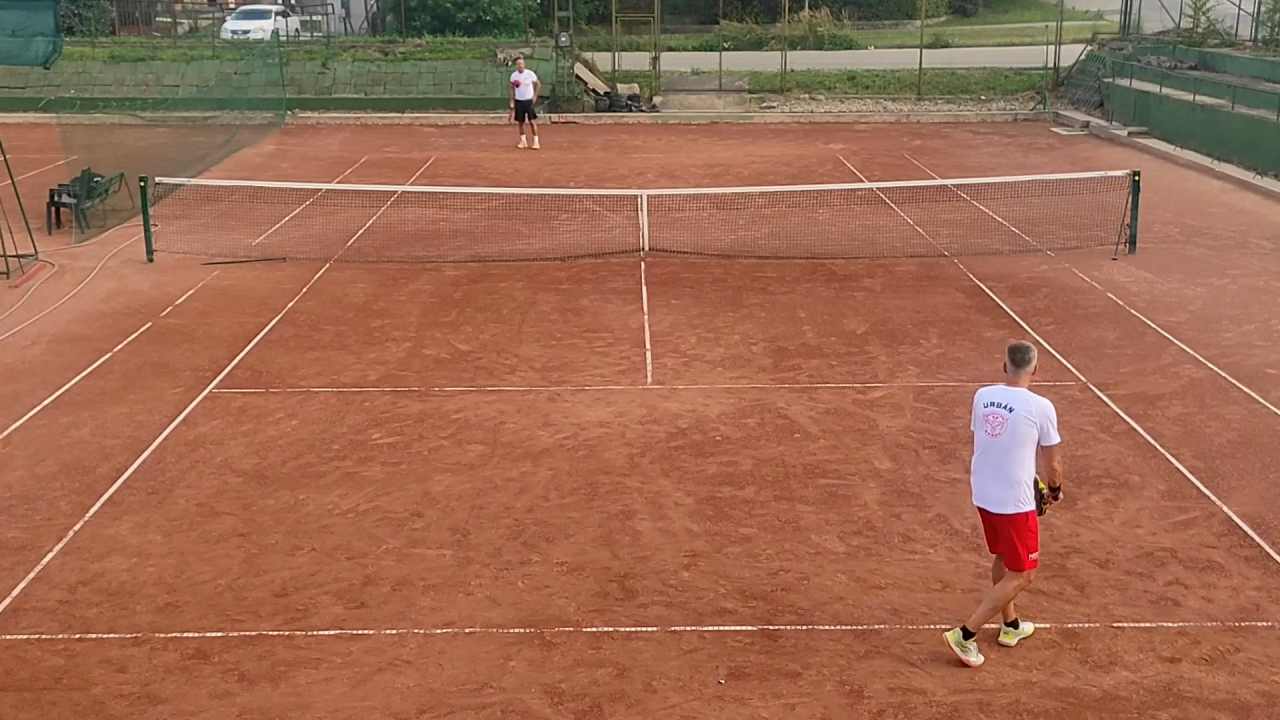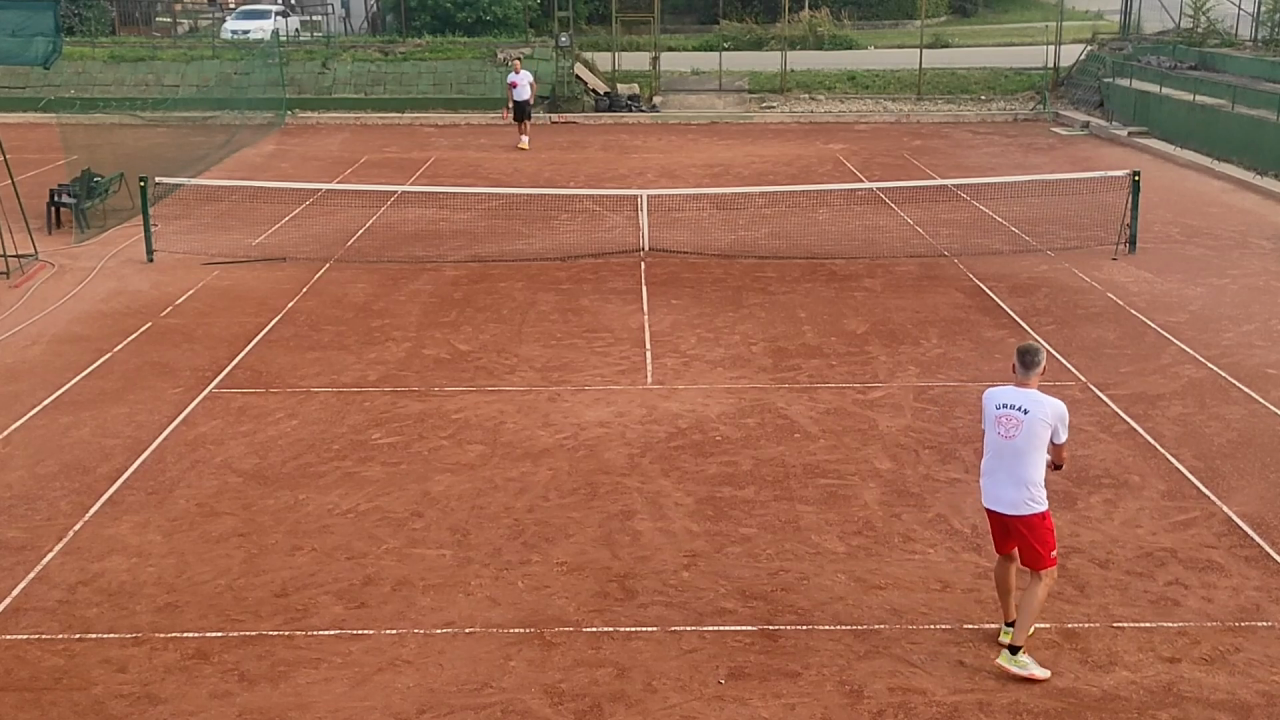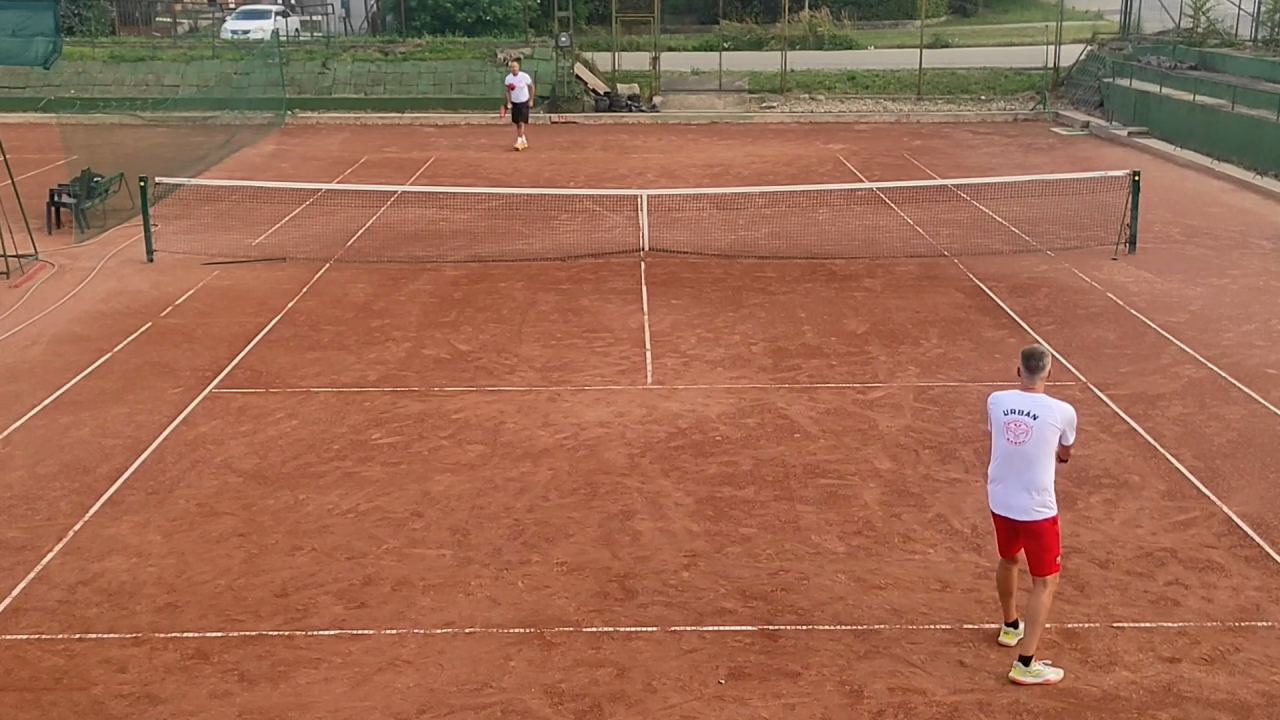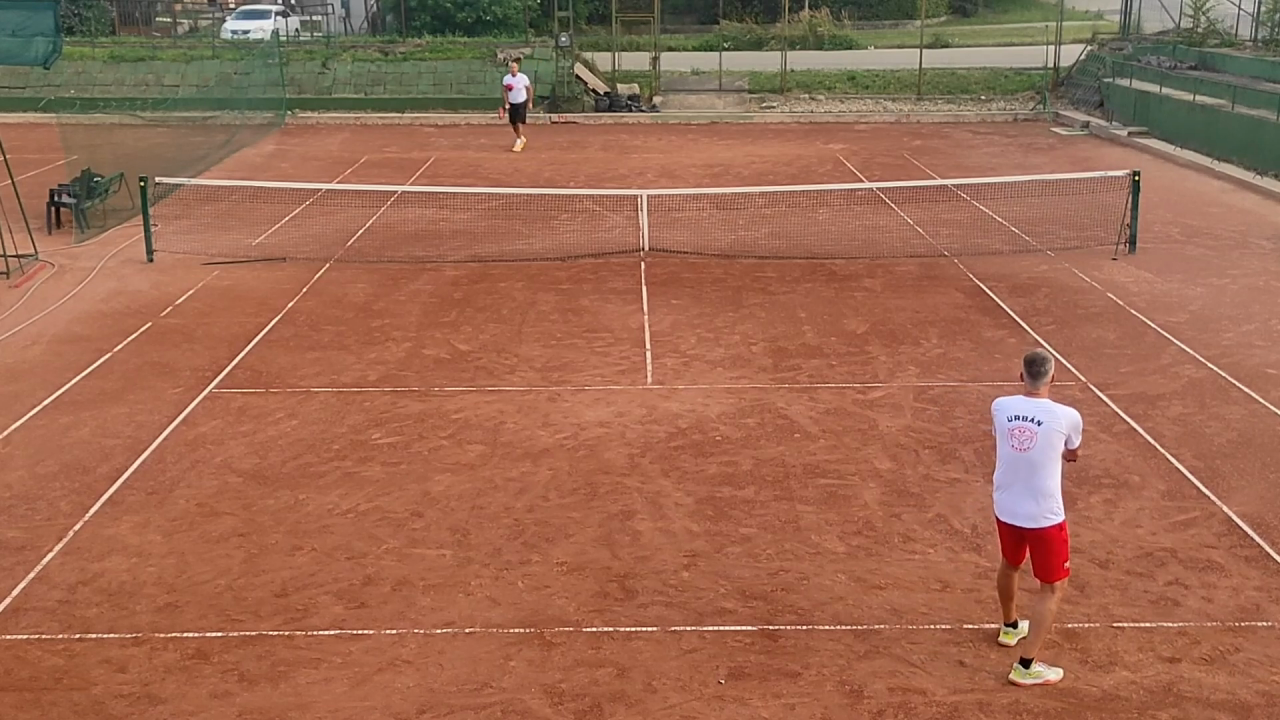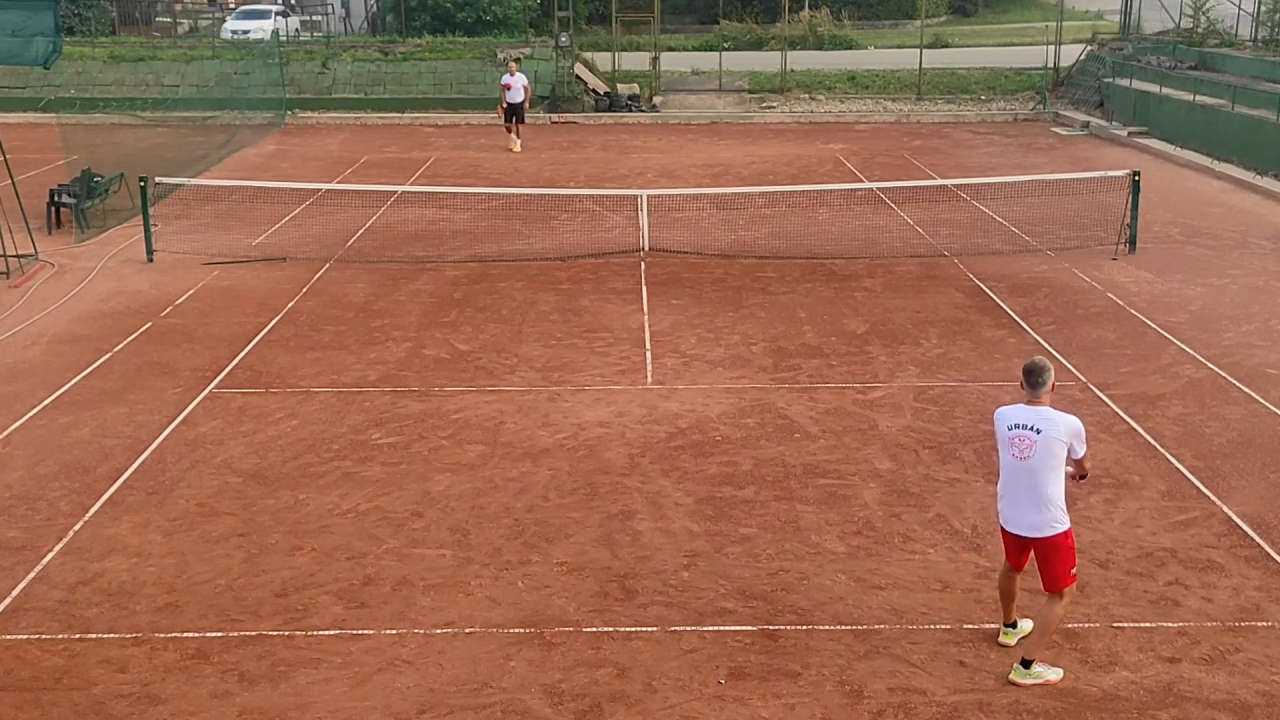
dt=0.2s
person 1, frame 1
left shoulder: (982, 397)
right shoulder: (1041, 407)
right elbow: (1053, 464)
right wrist: (1054, 489)
left hip: (983, 495)
right hip: (1015, 502)
left knee: (1004, 560)
right knee: (1021, 575)
left ankle: (1011, 625)
right ankle: (965, 633)
person 1, frame 2
left shoulder: (991, 397)
right shoulder: (1053, 408)
right elbow: (1060, 455)
left hip: (992, 497)
right hip: (1028, 504)
left knee: (1007, 557)
right knee: (1044, 575)
left ankle: (1011, 625)
right ankle: (1014, 651)
person 1, frame 3
left shoulder: (996, 401)
right shoulder: (1062, 412)
left hip: (1000, 502)
right hip: (1038, 509)
left knee: (1008, 560)
right knee: (1045, 582)
left ankle: (1011, 626)
right ankle: (1026, 663)
person 1, frame 4
left shoulder: (1000, 407)
right shoulder: (1067, 417)
left hip: (1006, 509)
right hip: (1045, 516)
left knee: (1010, 565)
right knee: (1053, 588)
left ankle: (1010, 627)
right ankle: (1026, 666)
person 1, frame 5
left shoulder: (1002, 416)
right shoulder: (1068, 424)
right elbow: (1082, 466)
right wrist: (1078, 474)
left hip: (1010, 518)
right hip: (1050, 525)
left knee: (1012, 567)
right knee: (1061, 594)
left ankle: (1010, 626)
right ankle: (1026, 666)
